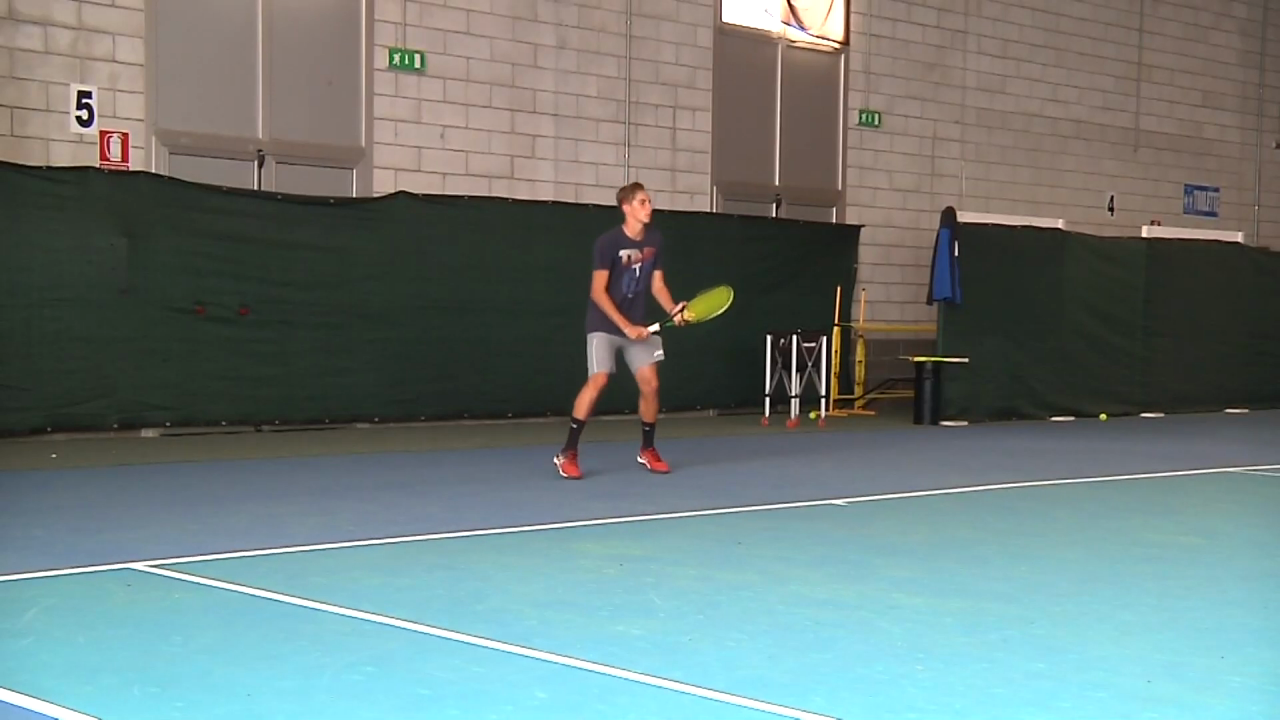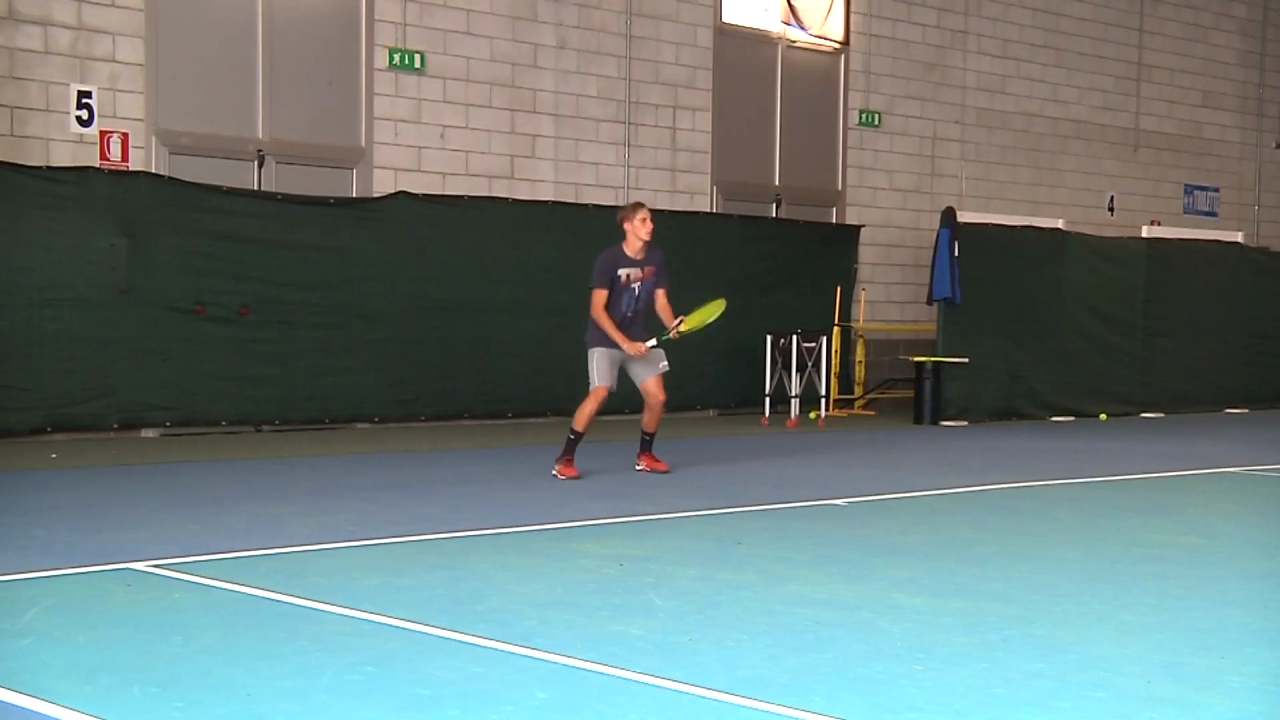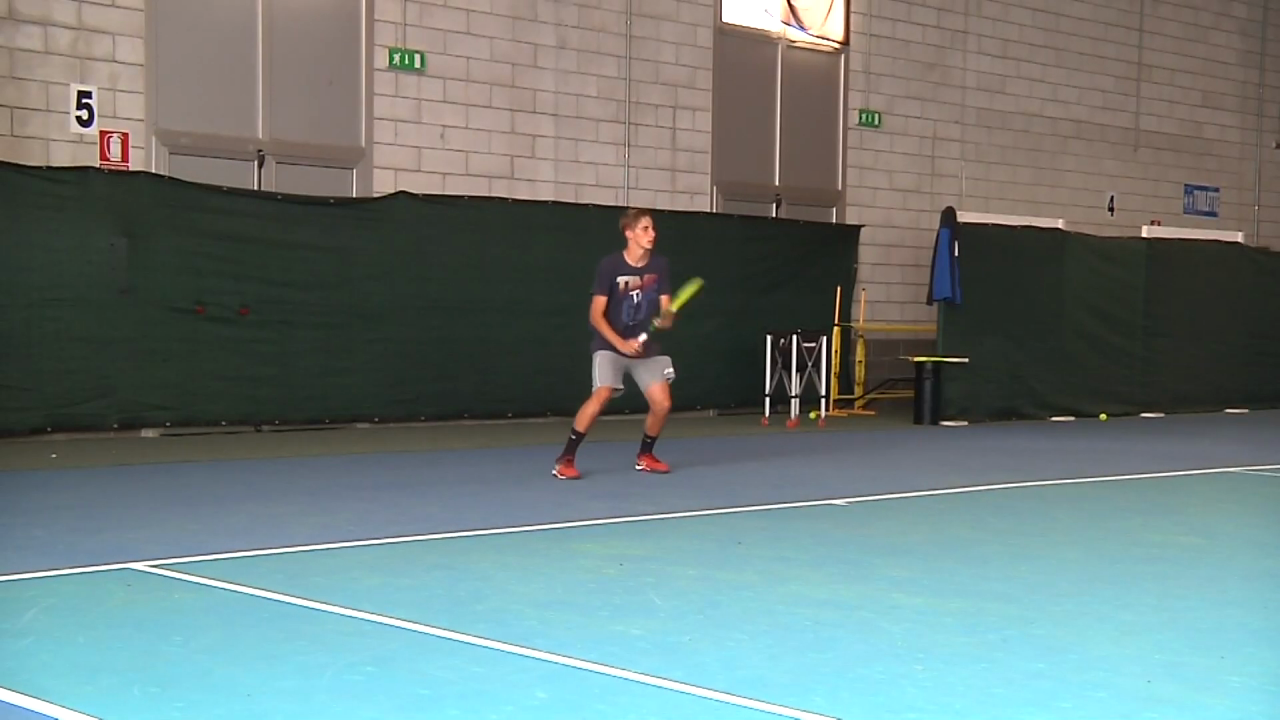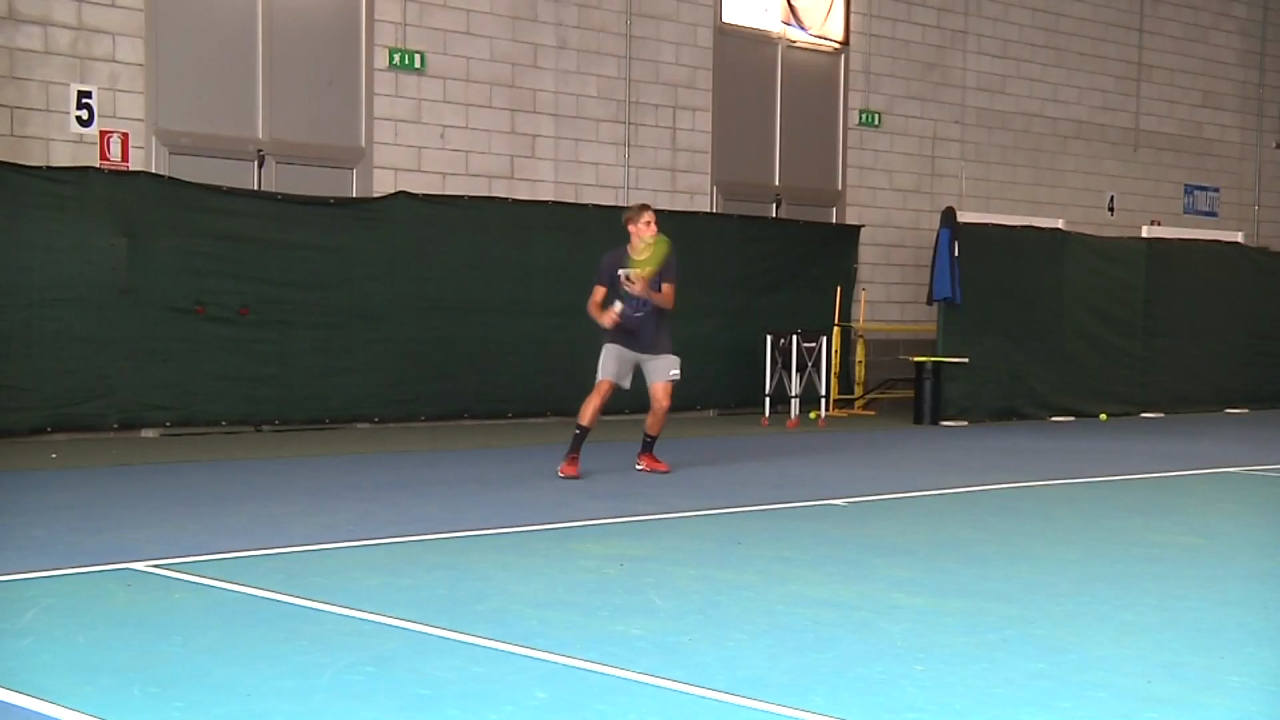
dt=0.1s
person 1, frame 1
left shoulder: (655, 240)
right shoulder: (608, 242)
left elbow: (657, 284)
right elbow: (597, 292)
left wrist: (673, 310)
right wrist: (626, 326)
left hip: (635, 327)
right hip: (605, 324)
left knee: (650, 384)
right knee: (598, 379)
left ankle: (647, 449)
right ankle: (568, 452)
person 1, frame 2
left shoulder: (656, 258)
right shoulder: (608, 259)
left elbow: (661, 302)
right elbow: (597, 309)
left wrist: (672, 324)
right wrist: (624, 342)
left hip: (640, 340)
right hip: (606, 340)
left knee: (657, 396)
right knee: (599, 394)
left ankle: (645, 454)
right ankle: (565, 458)
person 1, frame 3
left shoulder: (660, 265)
right shoulder: (609, 266)
left elbow: (665, 308)
right elbow: (595, 315)
left wrist: (666, 320)
right wrist: (620, 343)
left hip: (646, 347)
right hip: (610, 345)
left knee: (662, 403)
right knee: (602, 395)
left ankle: (645, 455)
right ankle: (565, 458)
person 1, frame 4
left shoulder: (666, 257)
right shoulder: (612, 261)
left elbow: (668, 302)
right elbow: (593, 302)
left wrist: (646, 292)
right wrist: (601, 316)
left hip: (657, 344)
right hip: (619, 340)
left knee: (662, 403)
right knee: (602, 388)
left ankle: (645, 454)
right ankle: (572, 455)
